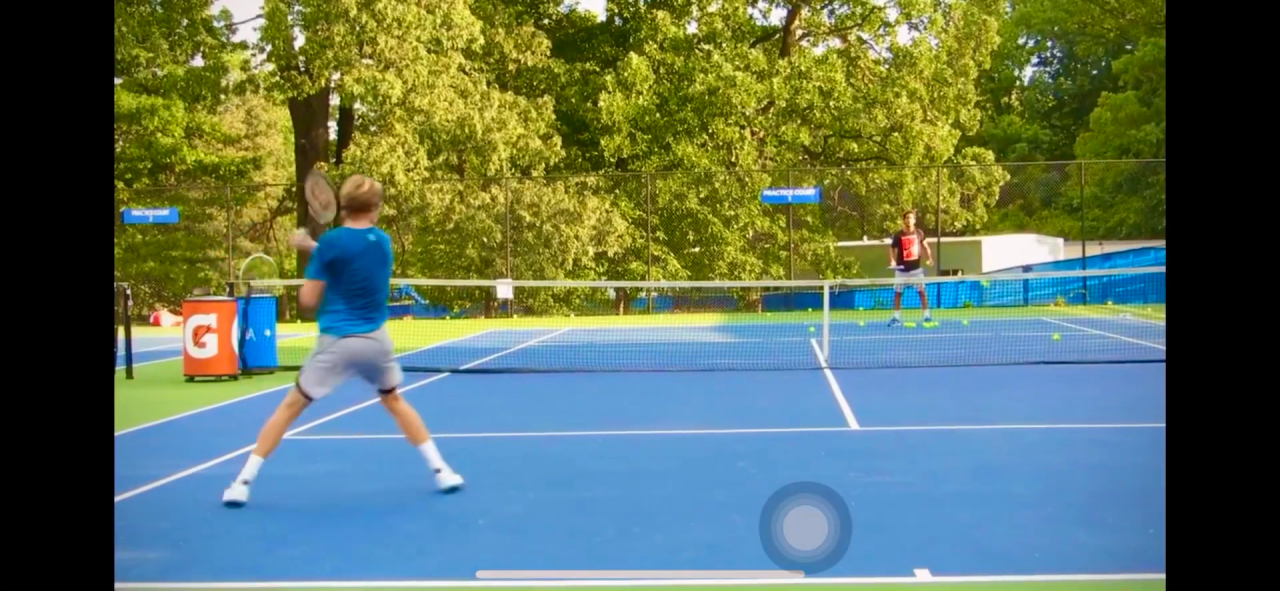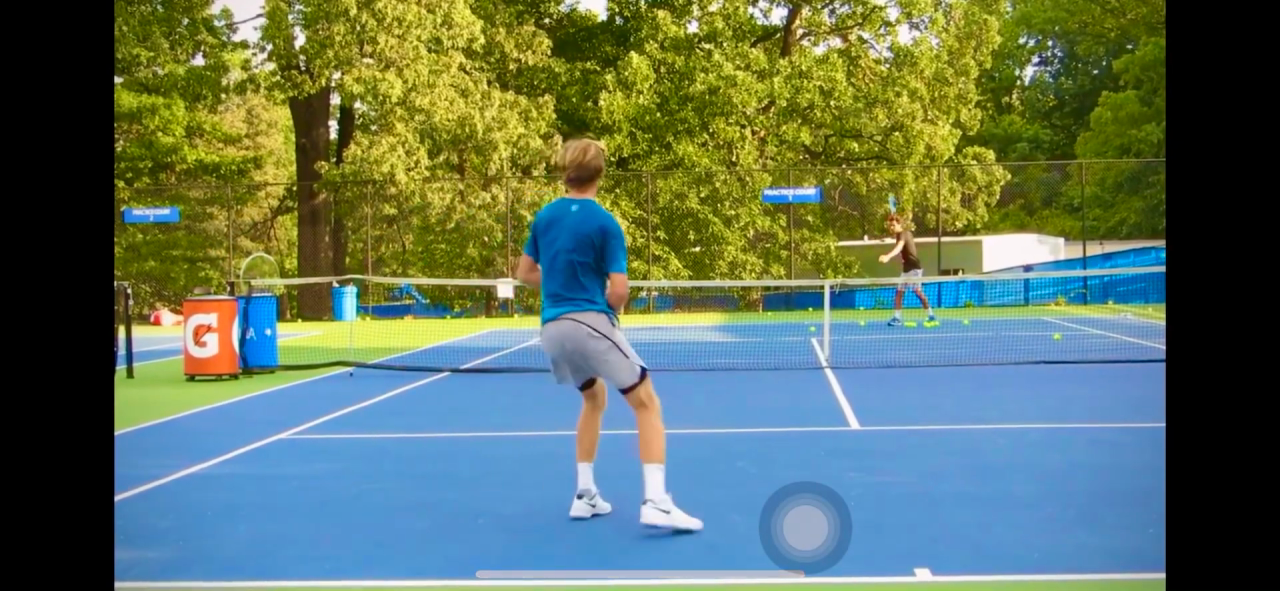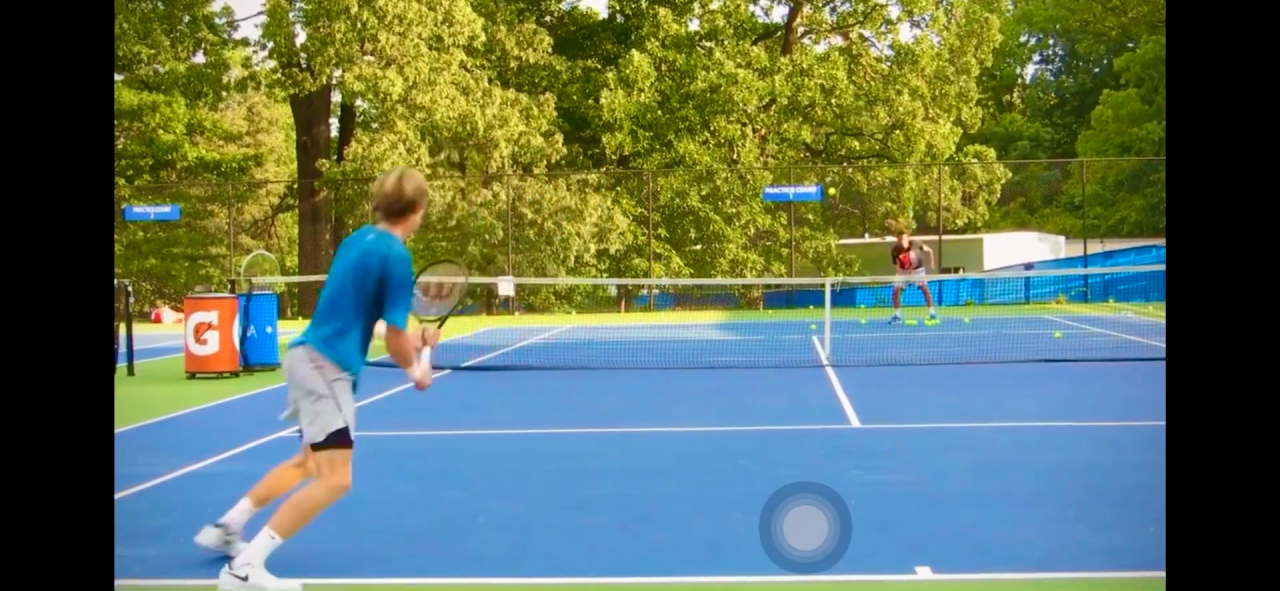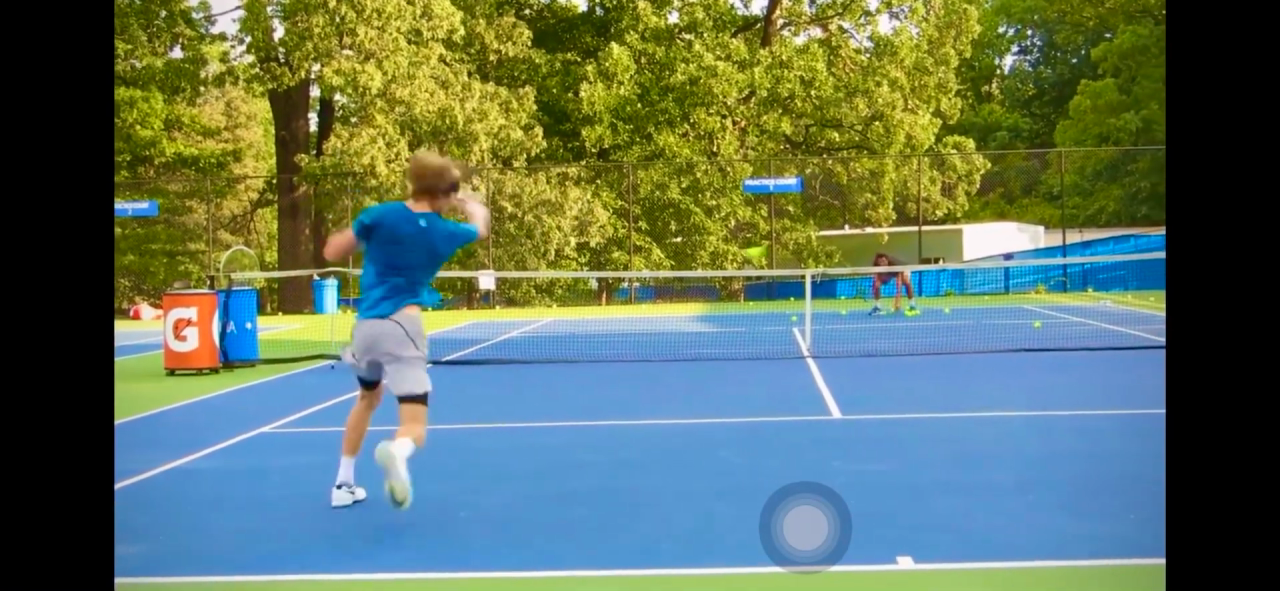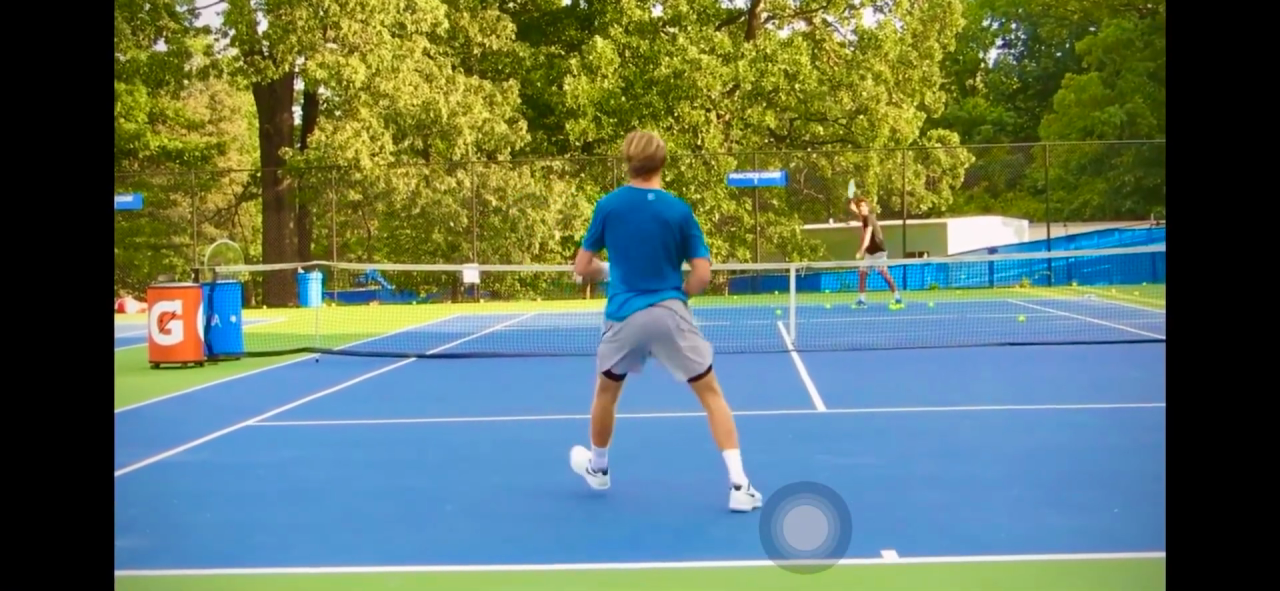
dt=1s
person 1, frame 1
left shoulder: (331, 242)
right shoulder: (384, 242)
left elbow: (308, 299)
left wrist: (316, 277)
right wrist: (311, 245)
left hip: (338, 343)
right hip: (377, 340)
left knee: (291, 407)
right knee: (394, 401)
left ankle: (243, 483)
right ankle: (440, 469)
person 1, frame 2
left shoulder: (543, 215)
right shoulder: (605, 222)
left elbow: (524, 274)
right elbow: (618, 291)
left hip: (552, 328)
right hip: (590, 324)
left knee: (595, 400)
right knee: (646, 406)
left ankle: (585, 495)
right ankle: (655, 502)
person 1, frame 3
left shoulder: (357, 241)
right shoulder: (396, 258)
right elbow: (395, 338)
left wrist: (411, 339)
right wrist: (415, 370)
left hip: (309, 356)
right hip: (325, 369)
left knee: (308, 464)
right knee: (334, 480)
left ankle: (224, 527)
person 1, frame 4
left shoulder: (378, 215)
right shoulder: (448, 233)
left elbow: (332, 253)
right elbow: (481, 227)
right wrist: (472, 205)
left hip: (366, 325)
right hip: (403, 327)
left knee: (367, 400)
right knee: (414, 424)
left ankle: (344, 483)
right ankle: (396, 452)
person 1, frame 5
left shoulder: (607, 206)
right shoulder: (679, 210)
left elbow: (581, 267)
right elbow: (702, 275)
left hip: (623, 317)
right hip: (669, 313)
left knee: (606, 391)
right knee: (711, 394)
left ankle: (597, 468)
right ankle: (739, 487)
